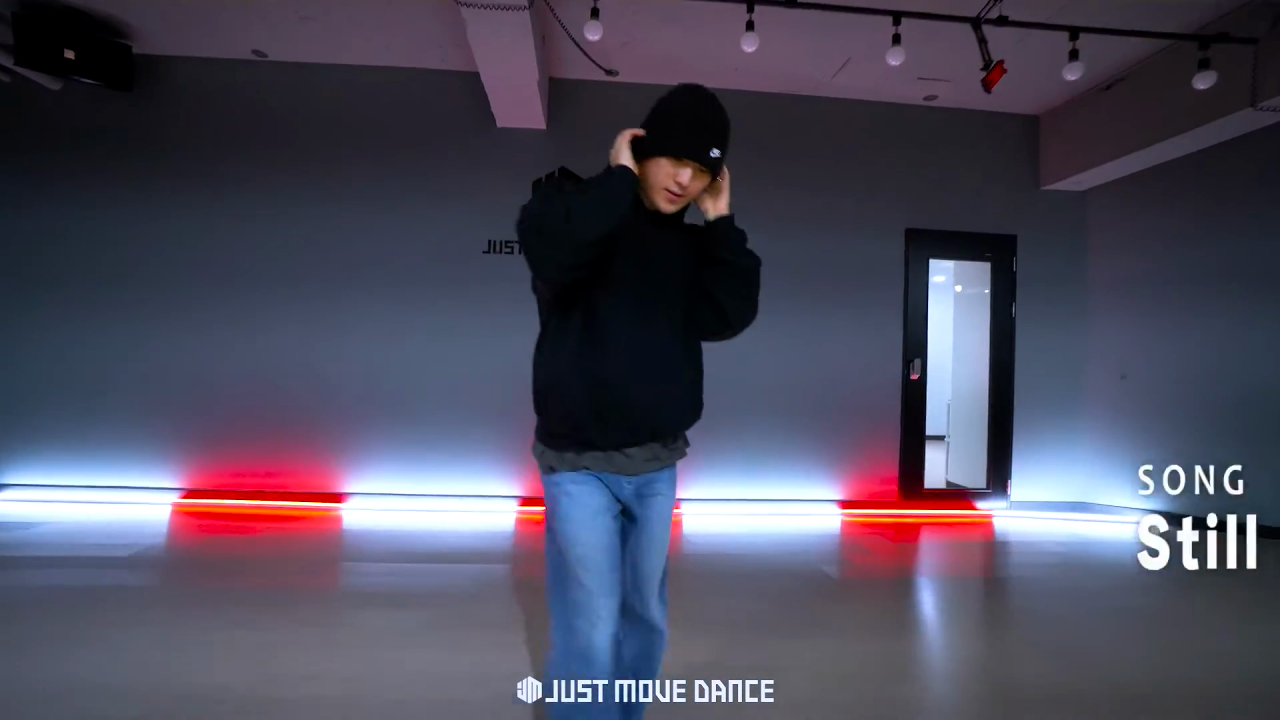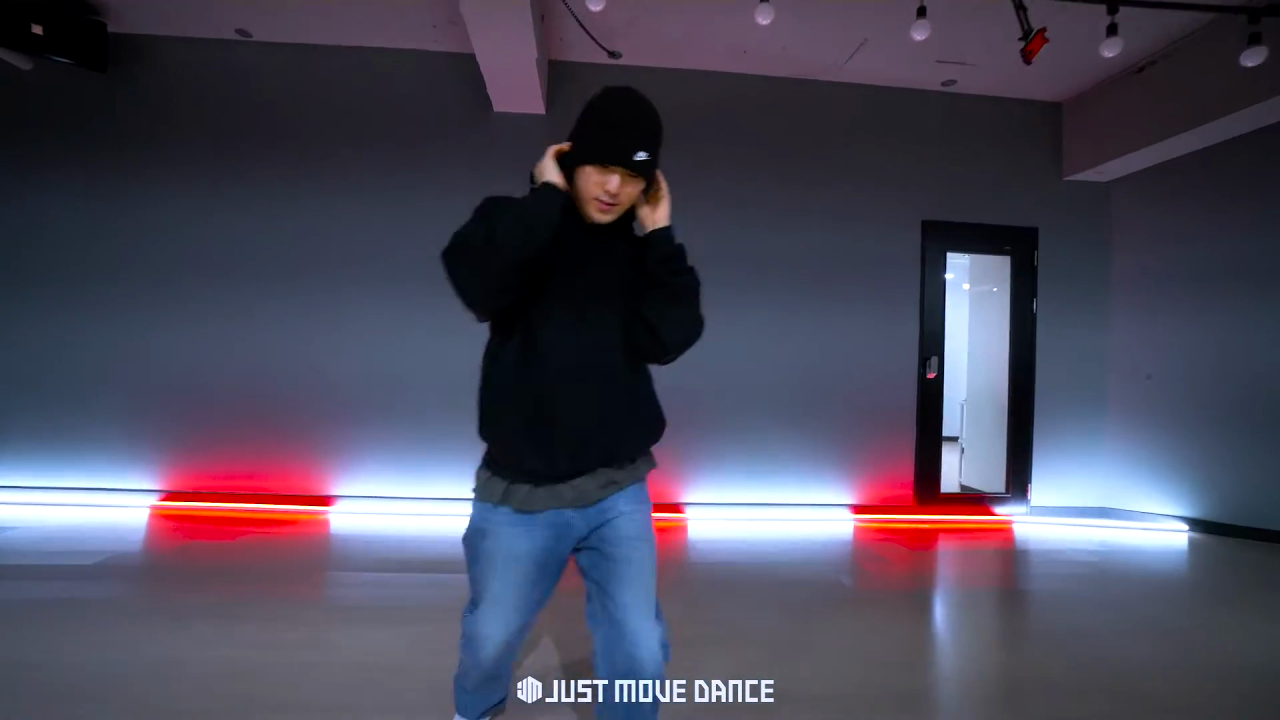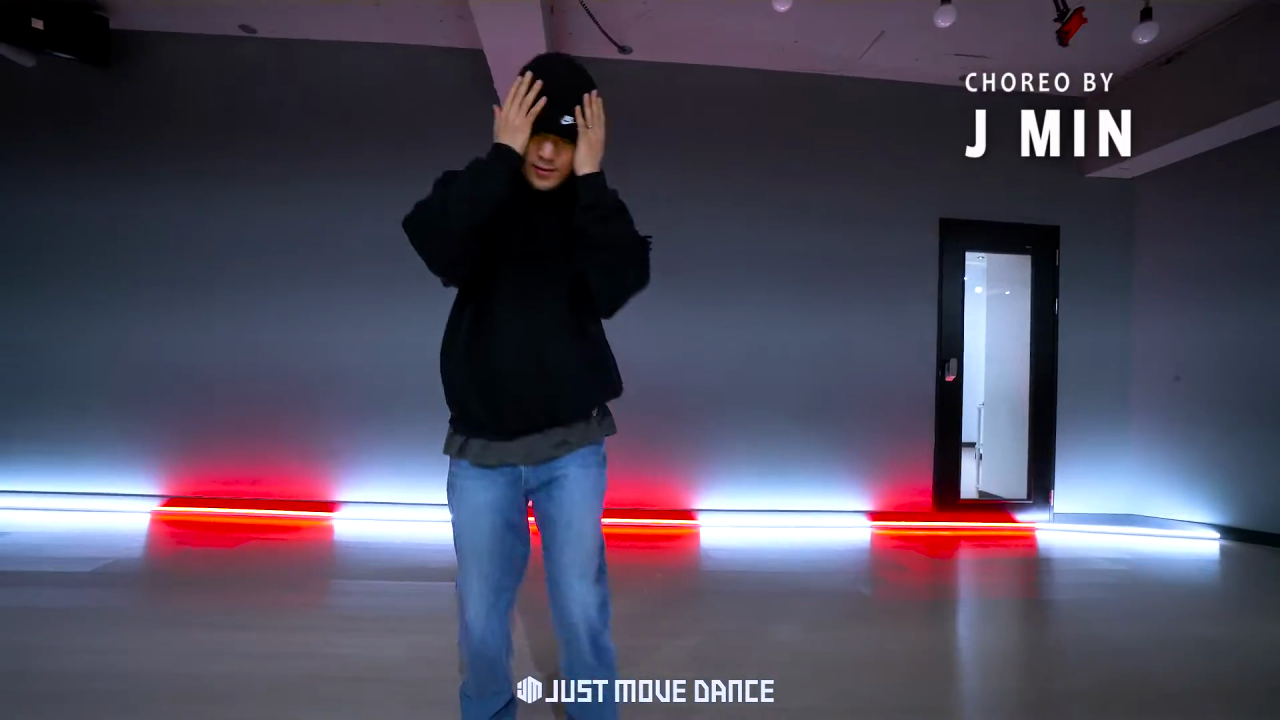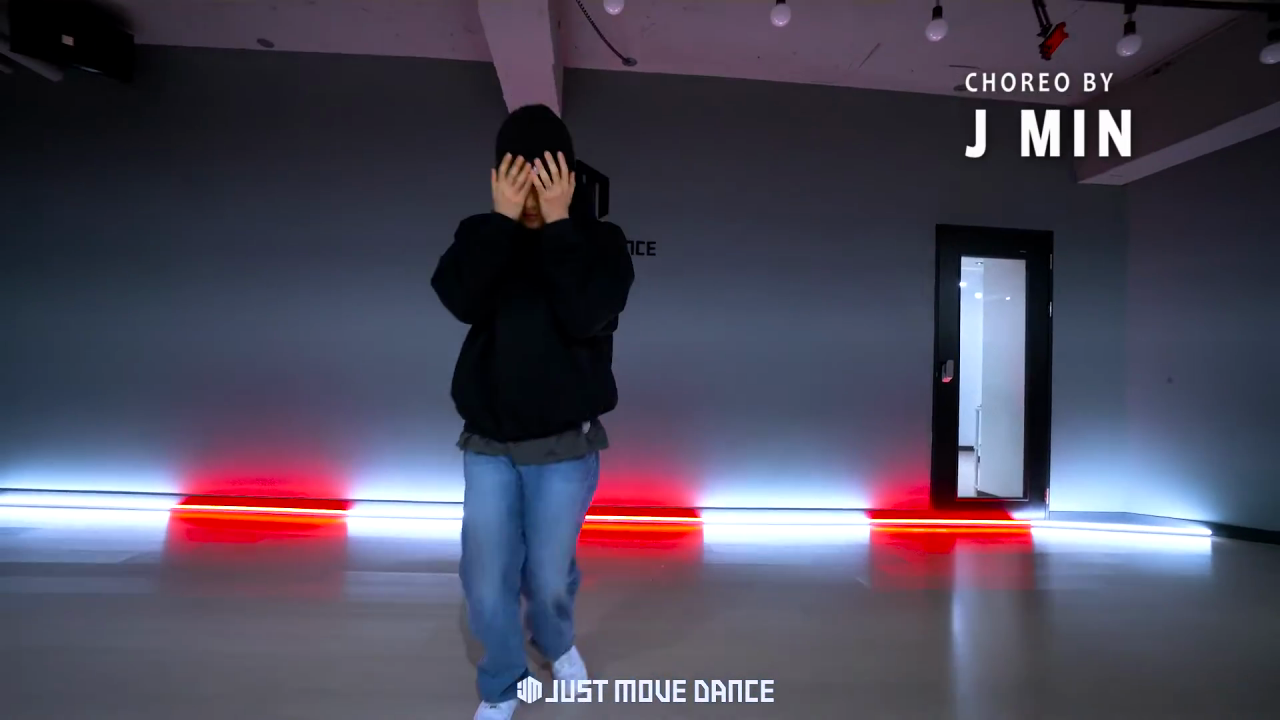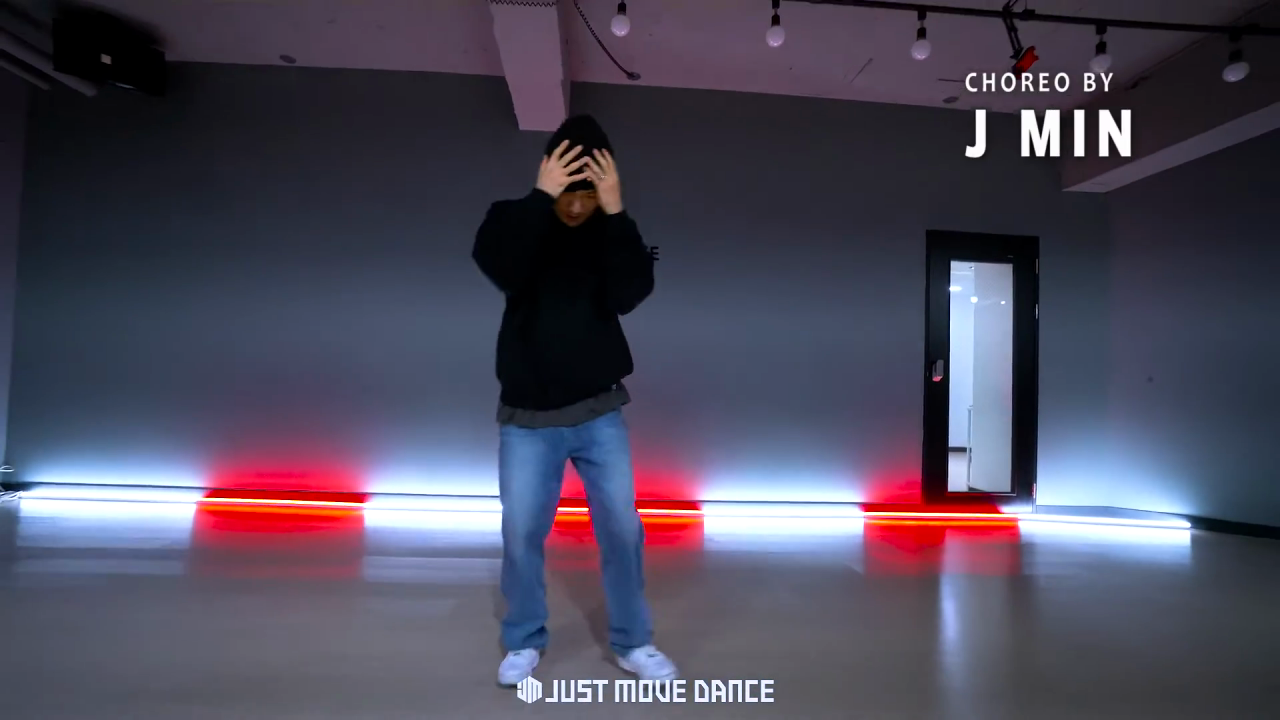
dt=0.3s
person 1, frame 1
left shoulder: (694, 246)
right shoulder: (574, 210)
left elbow: (727, 318)
right elbow: (553, 256)
left wrist: (722, 219)
right wrist: (619, 178)
left hip: (656, 462)
right hip: (576, 461)
left knee: (644, 615)
right knee: (591, 630)
person 1, frame 2
left shoulder: (639, 260)
right shoulder: (511, 228)
left elbow: (669, 340)
right elbow: (476, 284)
left wrist: (661, 233)
right wrist: (546, 196)
left hip: (617, 490)
right hip: (519, 491)
left knee: (640, 650)
right knee: (491, 637)
person 1, frame 3
left shoulder: (601, 213)
right shoulder: (471, 195)
left elbow: (610, 290)
right elbow: (439, 252)
left wrist: (589, 178)
right wrist: (500, 155)
left hip: (572, 443)
right hip: (480, 449)
left knee: (578, 599)
right knee: (481, 610)
person 1, frame 4
left shoulder: (600, 242)
right shoulder: (480, 235)
left elbow: (585, 317)
right elbow: (461, 301)
left wrist: (559, 224)
right wrist: (501, 219)
left hip: (565, 447)
right hip: (489, 447)
left knee: (547, 582)
right knee: (487, 581)
left ankle: (557, 644)
person 1, frame 5
left shoulder: (609, 233)
right shoulder: (514, 221)
left elbow: (627, 294)
right elbow: (503, 271)
left wrist: (615, 213)
right wrist: (540, 196)
left hip: (599, 411)
right hip: (527, 417)
left knee: (621, 529)
right knee: (522, 534)
left ankle: (633, 644)
right ankle: (524, 640)
